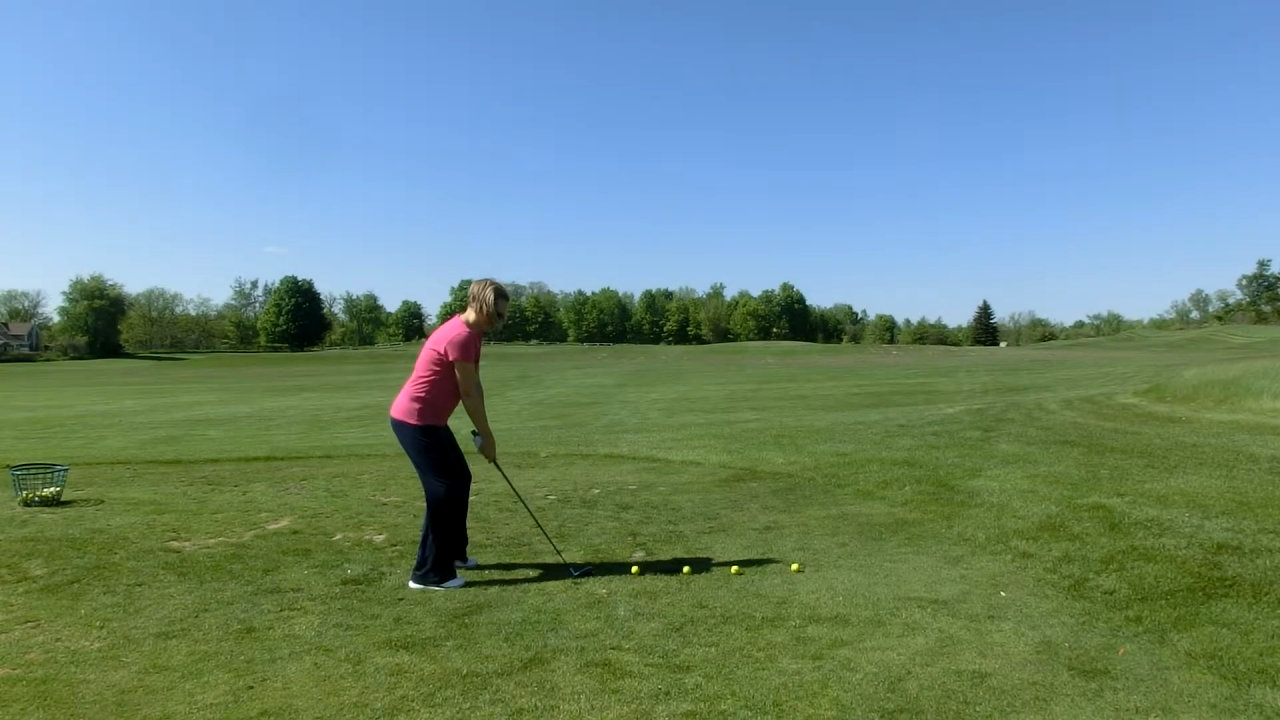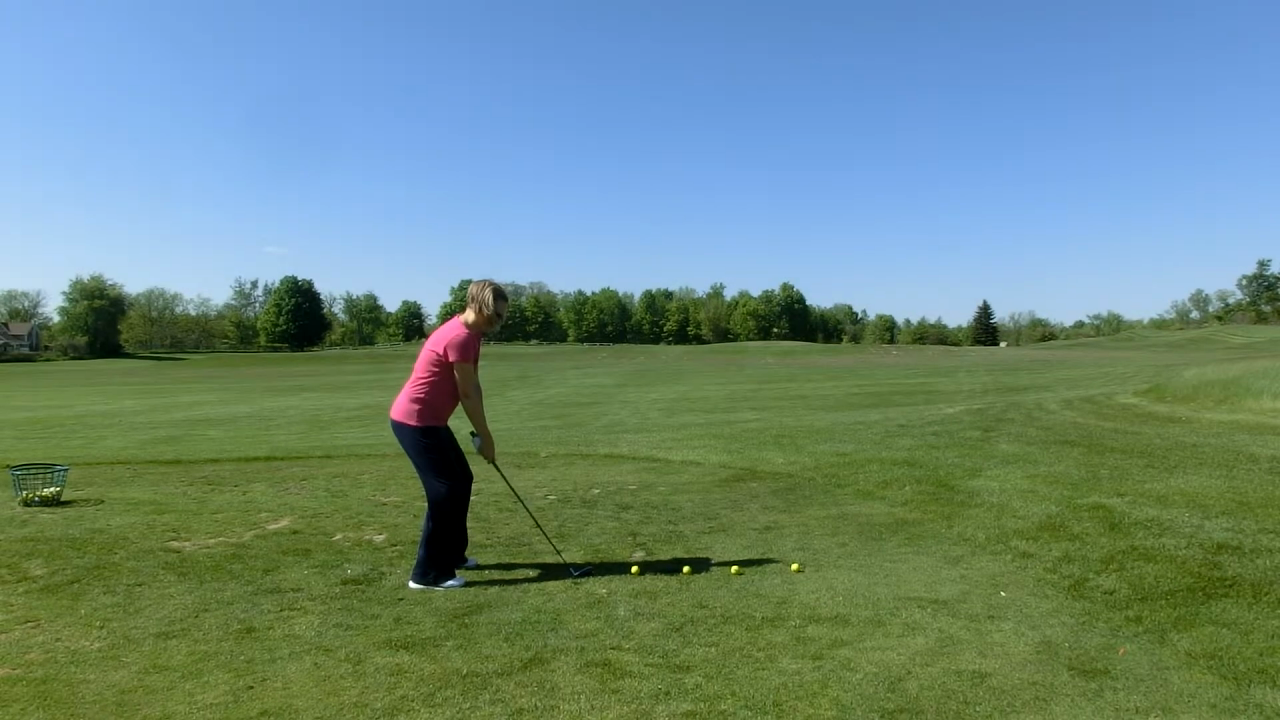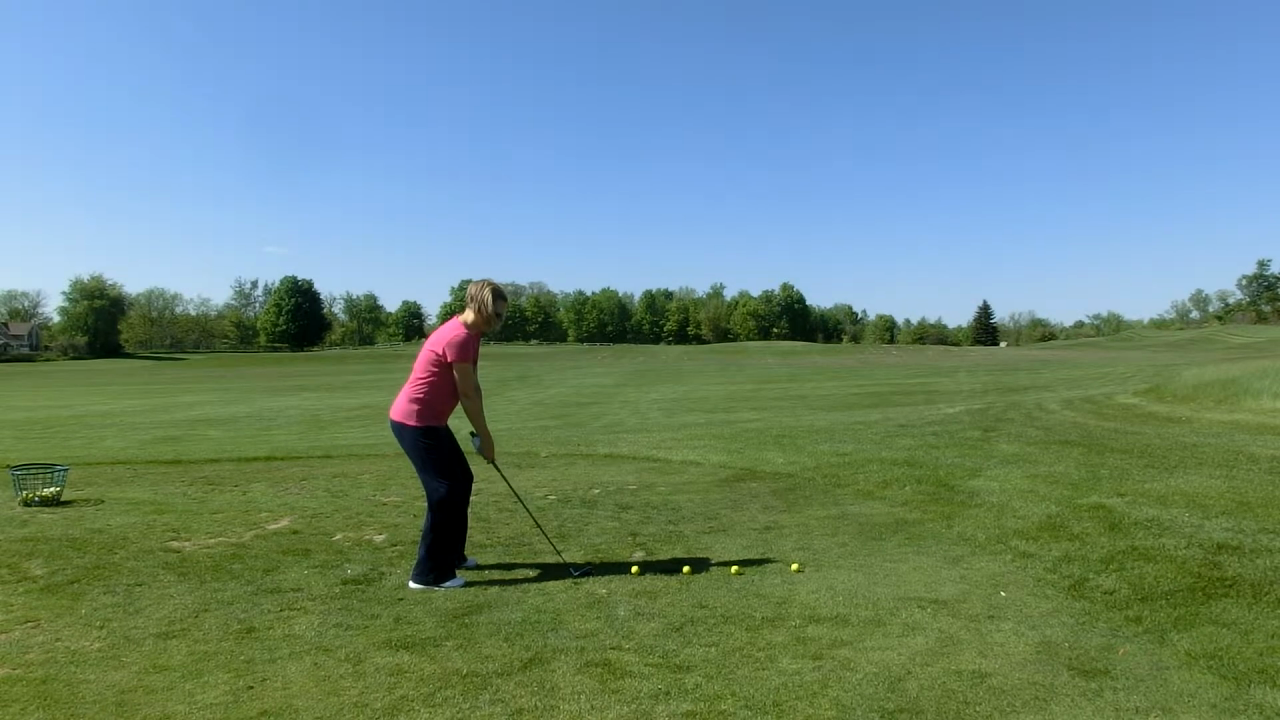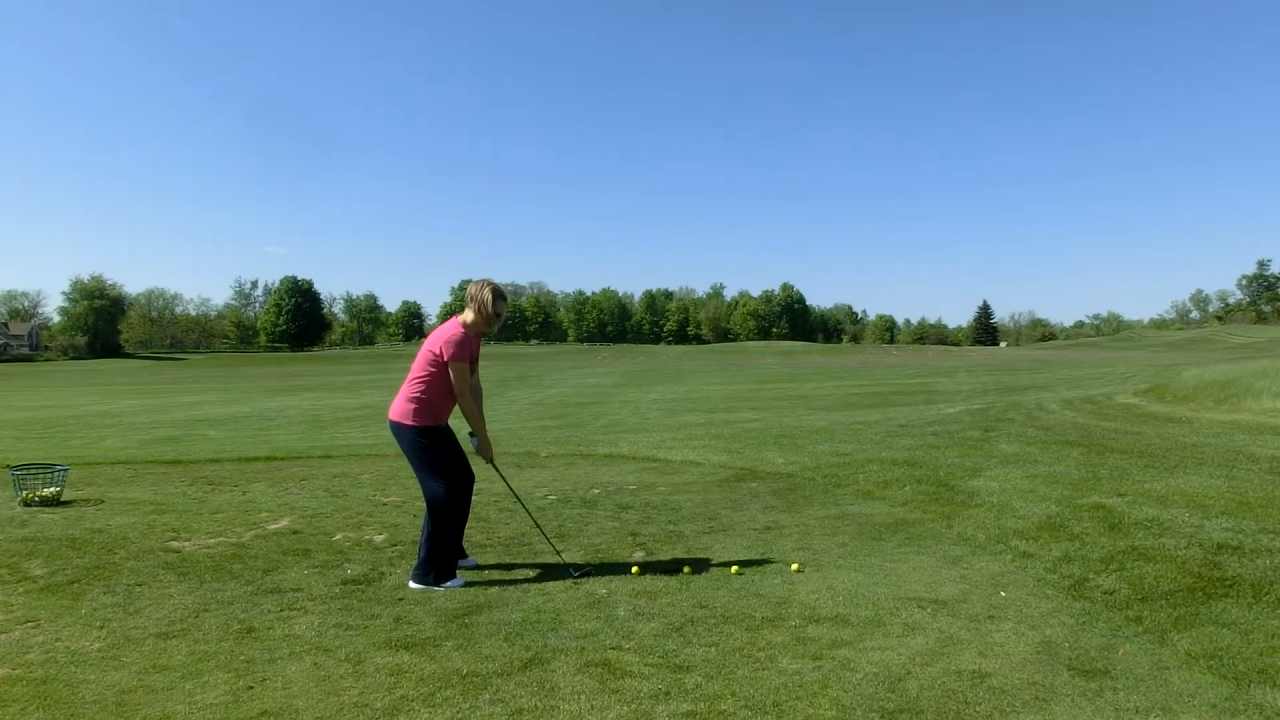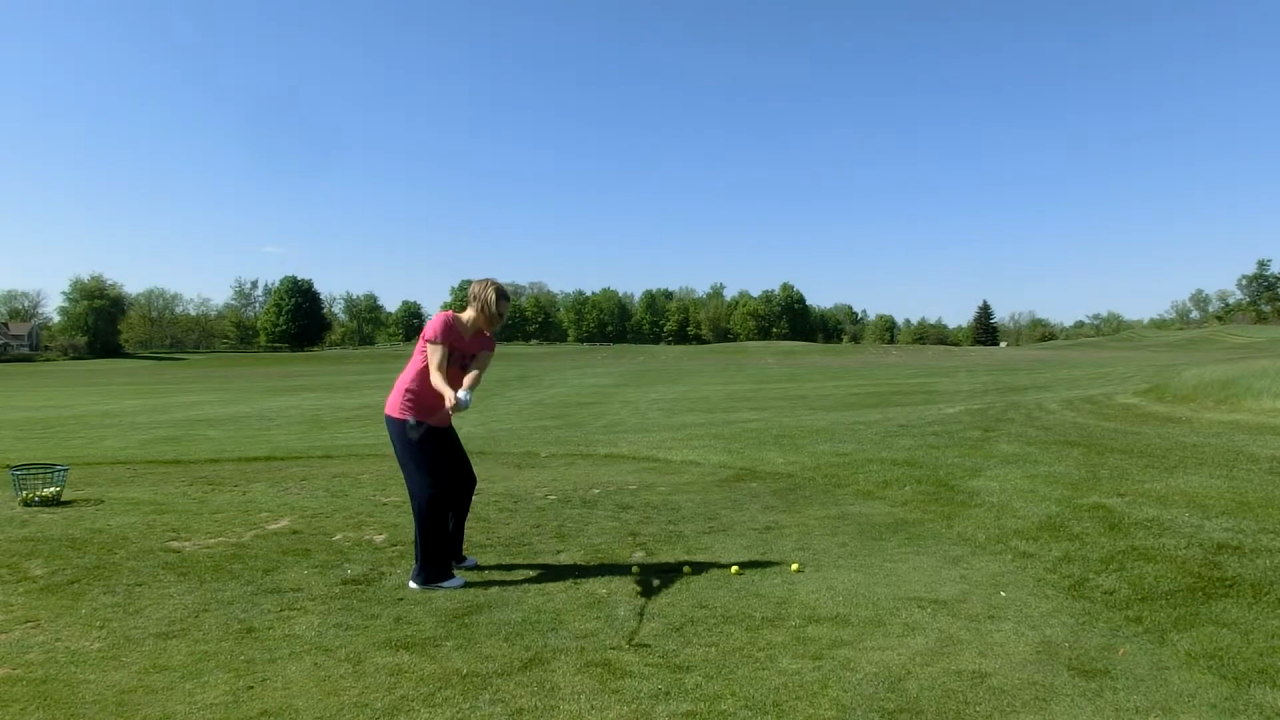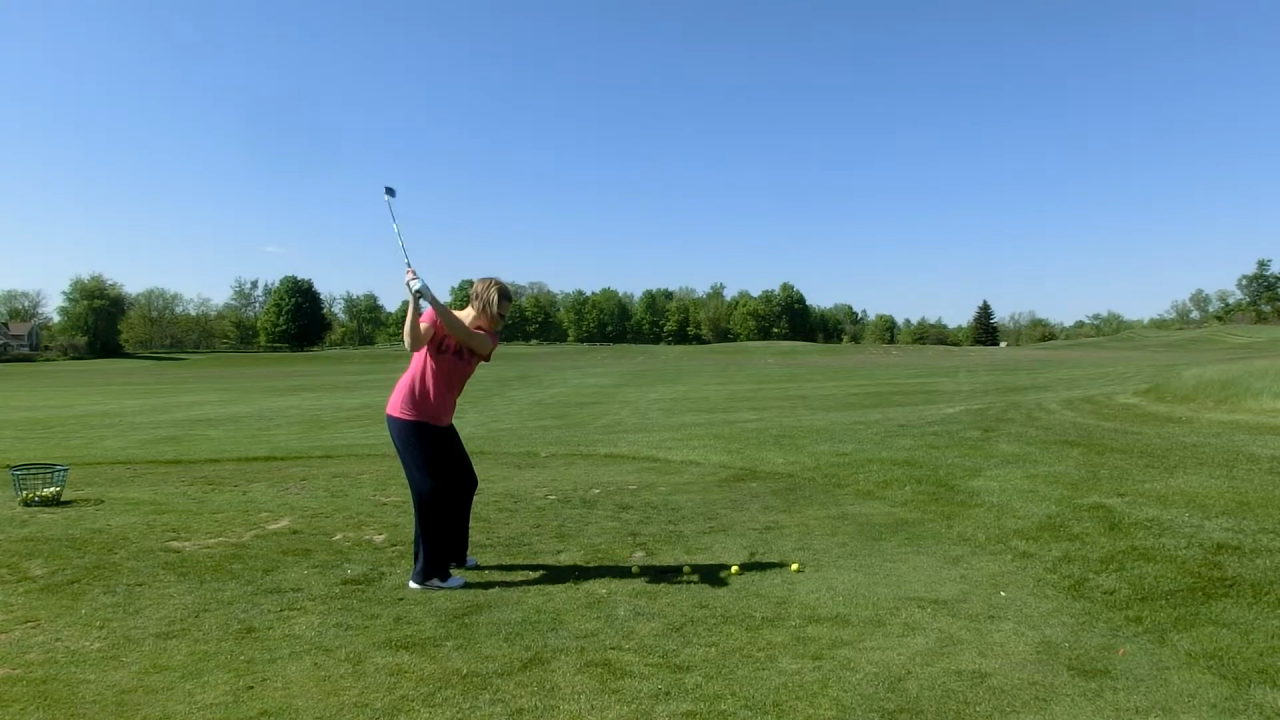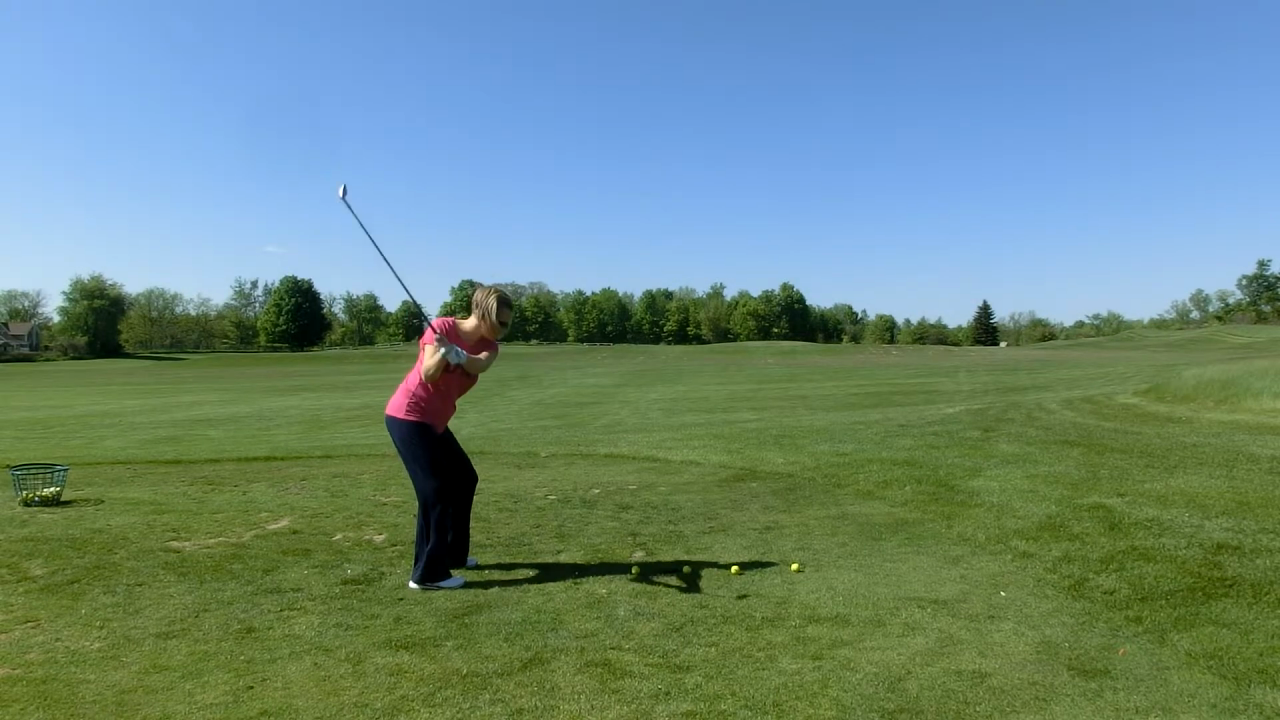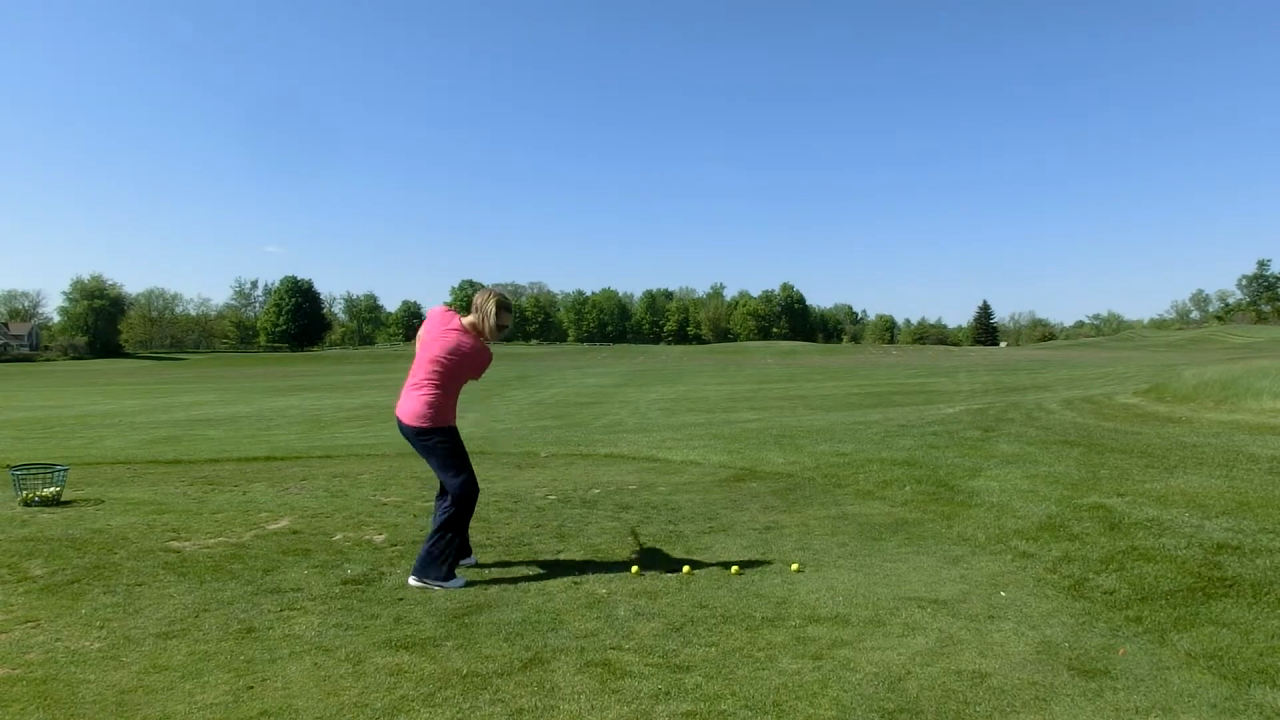
dt=0.3s
person 1, frame 1
left shoulder: (471, 332)
right shoulder: (460, 336)
left elbow: (475, 386)
right elbow: (468, 393)
left wrist: (483, 432)
right wrist: (487, 436)
left hip: (429, 418)
right hip: (415, 419)
left knee: (460, 480)
right knee: (443, 489)
left ankle: (451, 553)
right ankle: (428, 572)
person 1, frame 2
left shoulder: (470, 332)
right shoulder: (459, 338)
left elbow: (474, 387)
right elbow: (467, 394)
left wrist: (482, 433)
right wrist: (485, 437)
left hip: (429, 419)
right hip: (415, 420)
left knee: (461, 480)
right knee: (445, 490)
left ankle: (451, 553)
right ankle: (428, 573)
person 1, frame 3
left shoulder: (469, 333)
right shoulder: (459, 338)
left elbow: (473, 386)
right elbow: (466, 394)
left wrist: (481, 433)
right wrist: (485, 437)
left hip: (429, 420)
right hip: (415, 421)
left knee: (461, 480)
right knee: (445, 490)
left ankle: (450, 553)
right ankle: (428, 573)
person 1, frame 4
left shoulder: (471, 334)
right shoulder: (455, 337)
left elbow: (474, 385)
right elbow: (462, 394)
left wrist: (482, 432)
right wrist: (482, 437)
left hip: (431, 420)
right hip: (413, 420)
left knee: (462, 480)
right knee: (443, 490)
left ankle: (450, 551)
right ankle: (429, 573)
person 1, frame 5
left shoulder: (486, 340)
right shoulder: (442, 322)
left elbow: (476, 371)
right elbow: (436, 374)
left wrist: (464, 395)
right wrist: (450, 396)
left hip: (439, 418)
right hip: (406, 415)
left knee: (463, 482)
right knee: (429, 490)
left ankle: (449, 553)
right ankle: (427, 573)
person 1, frame 6
left shoulder: (487, 338)
right shoulder: (434, 313)
left elbow: (463, 336)
right elbow: (413, 344)
left wrist: (430, 301)
right wrist: (414, 302)
left hip: (440, 420)
right hip: (408, 415)
left knee: (463, 483)
right knee: (431, 490)
left ankle: (450, 553)
right ankle: (427, 573)
person 1, frame 7
left shoulder: (489, 345)
right shoulder: (443, 329)
left elbow: (478, 367)
right elbow: (426, 376)
left wrist: (459, 356)
right wrist: (441, 352)
left hip: (433, 422)
right hip: (407, 417)
left knee: (464, 480)
right knee: (435, 490)
left ankle: (452, 553)
right ankle: (427, 574)
person 1, frame 8
left shoulder: (440, 315)
right shoulder: (479, 352)
left elbow: (420, 344)
left hip: (409, 414)
right hip: (430, 422)
left knee: (454, 481)
right knee: (463, 490)
left ankle: (454, 551)
right ankle: (429, 570)
